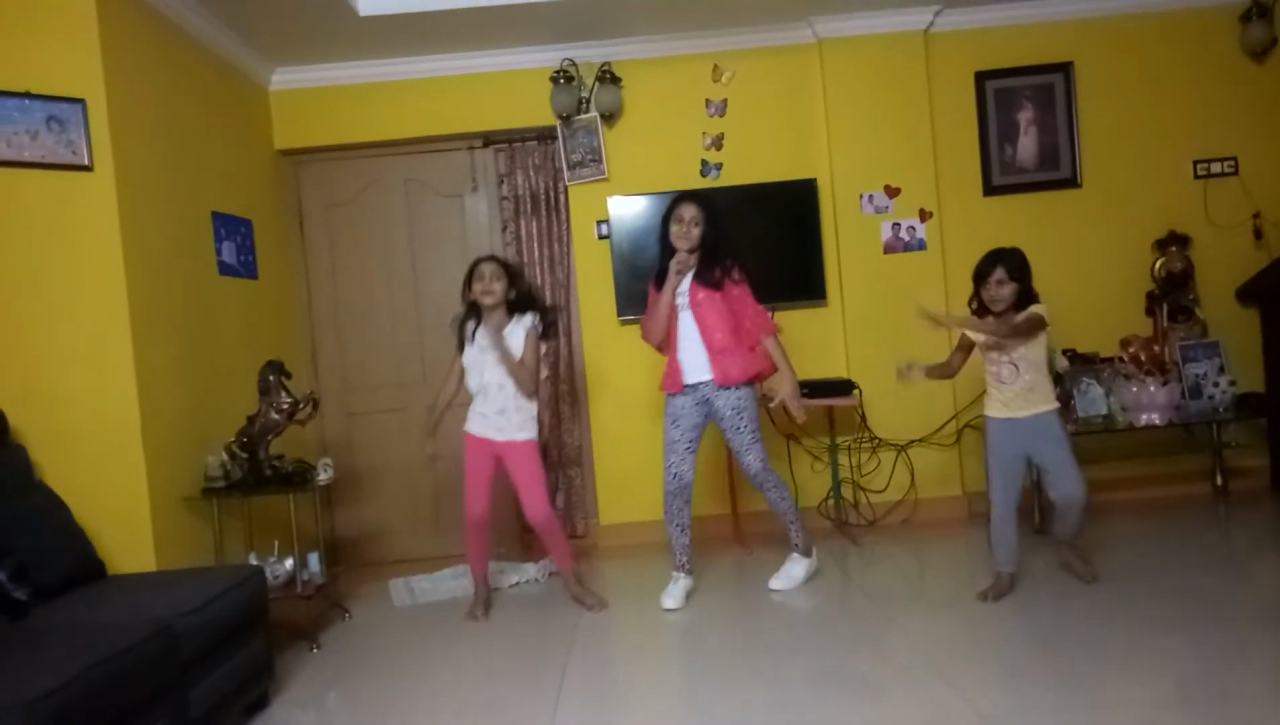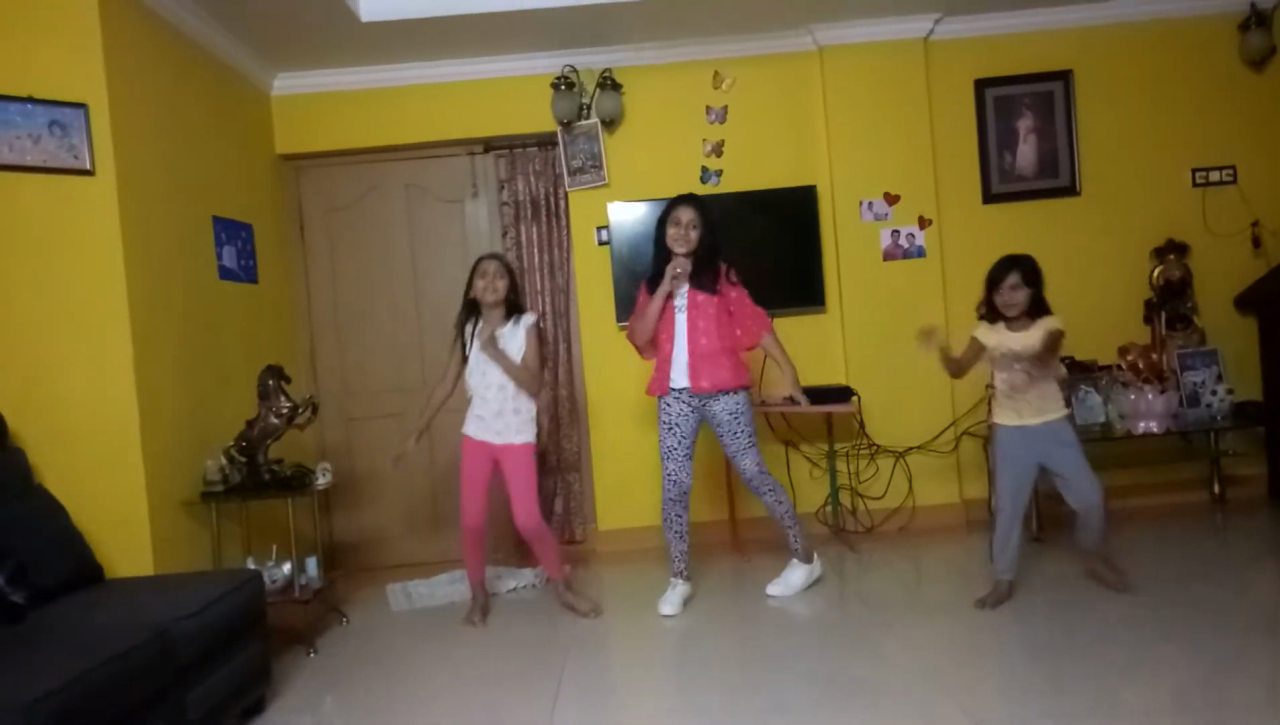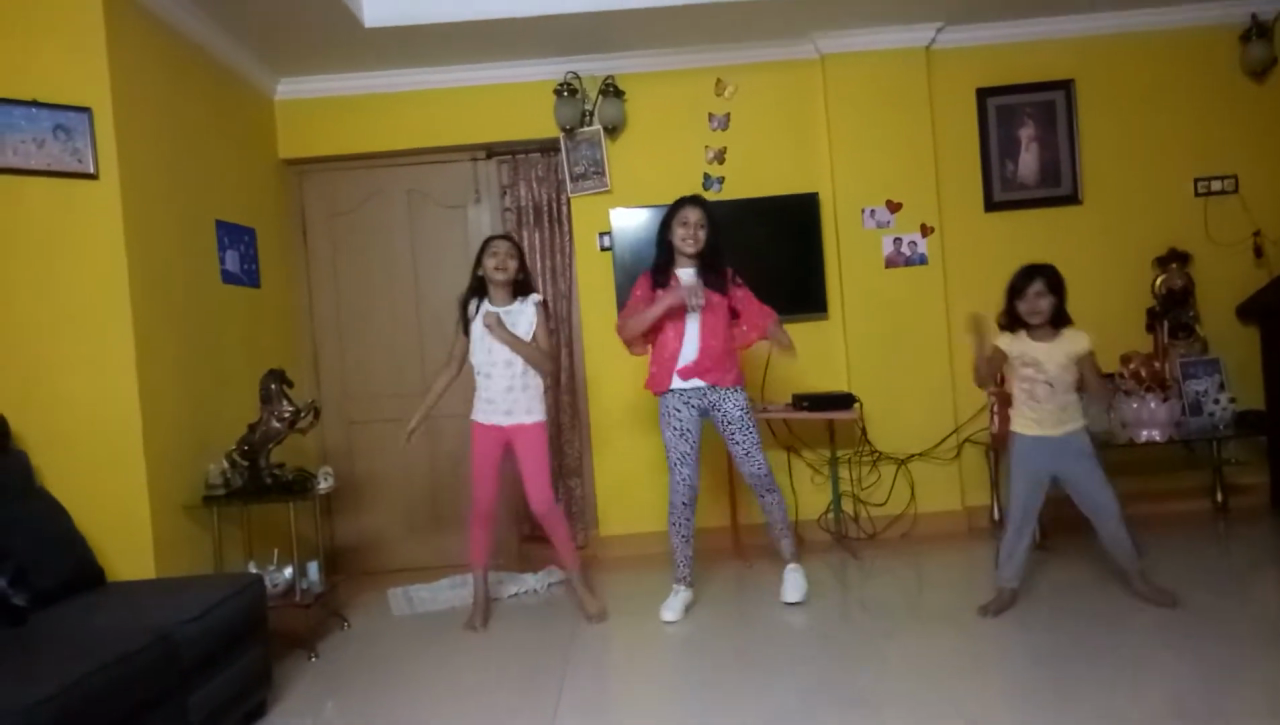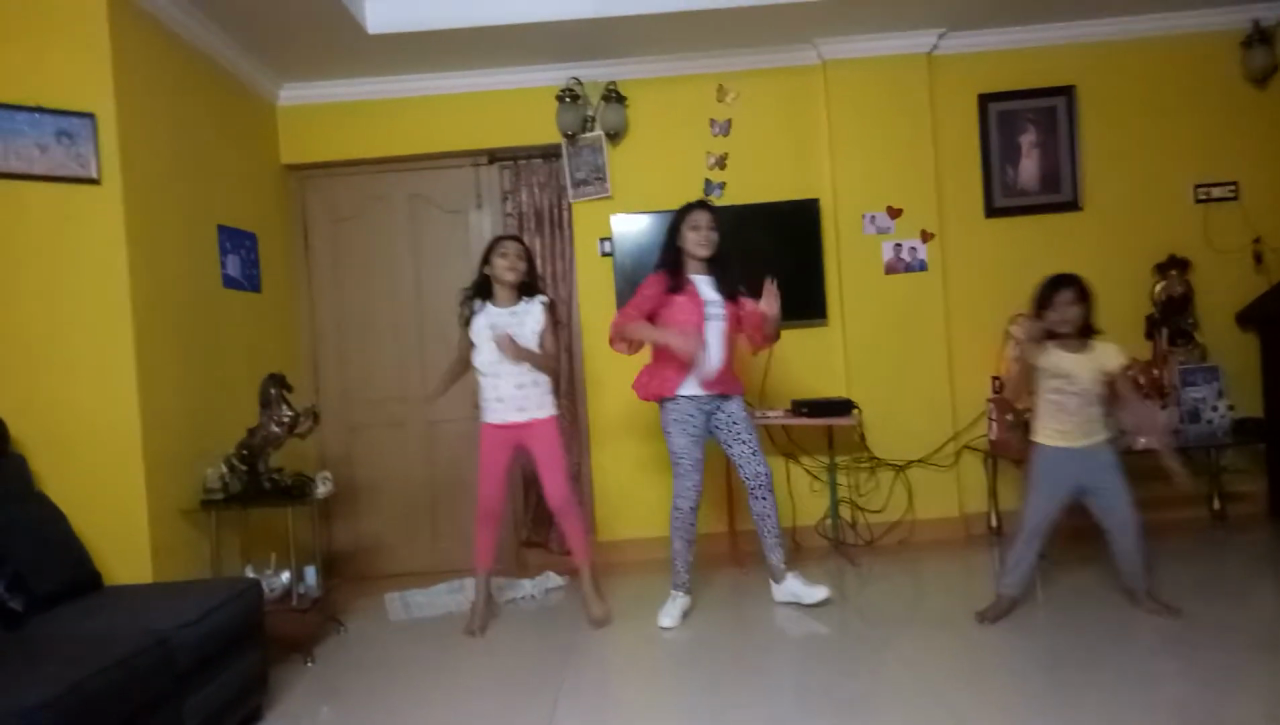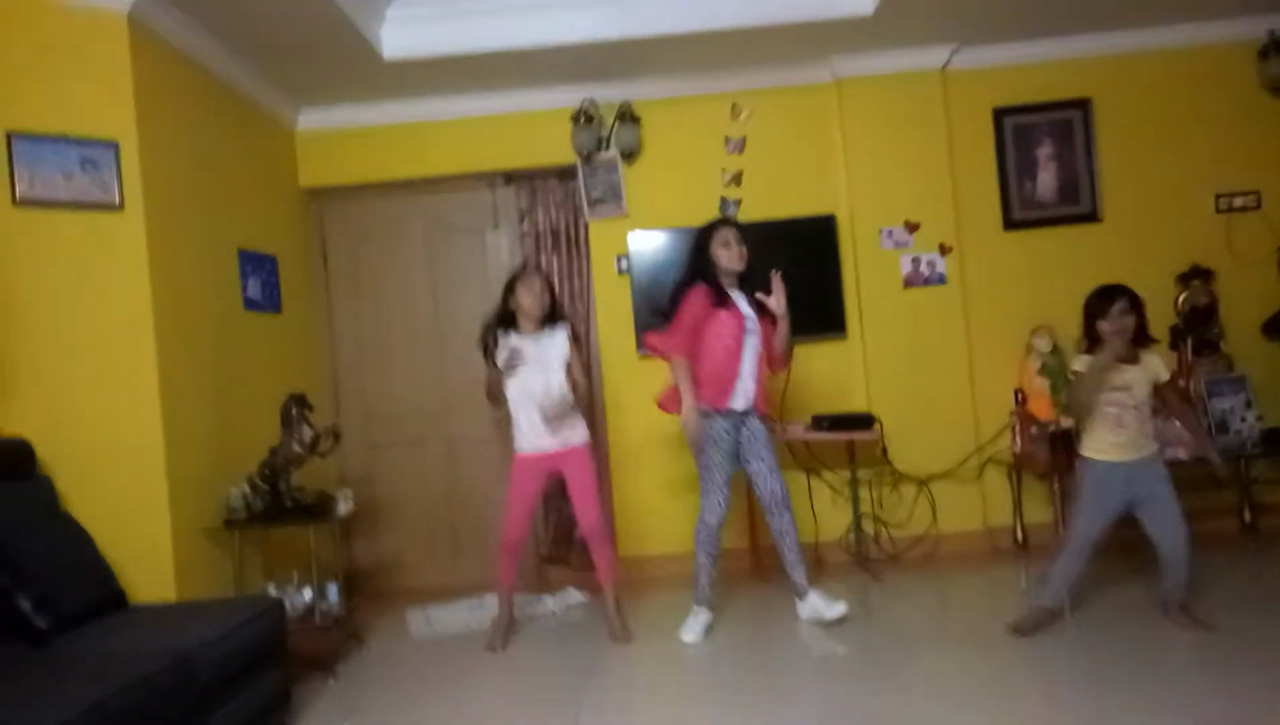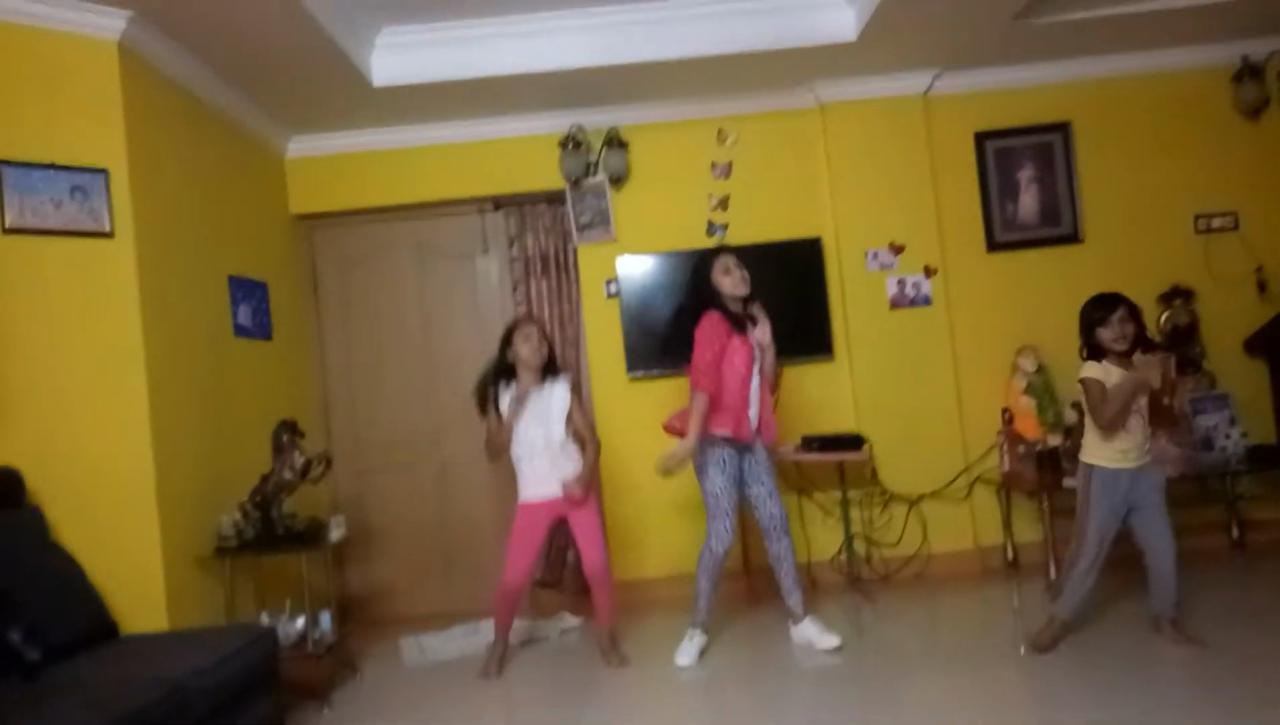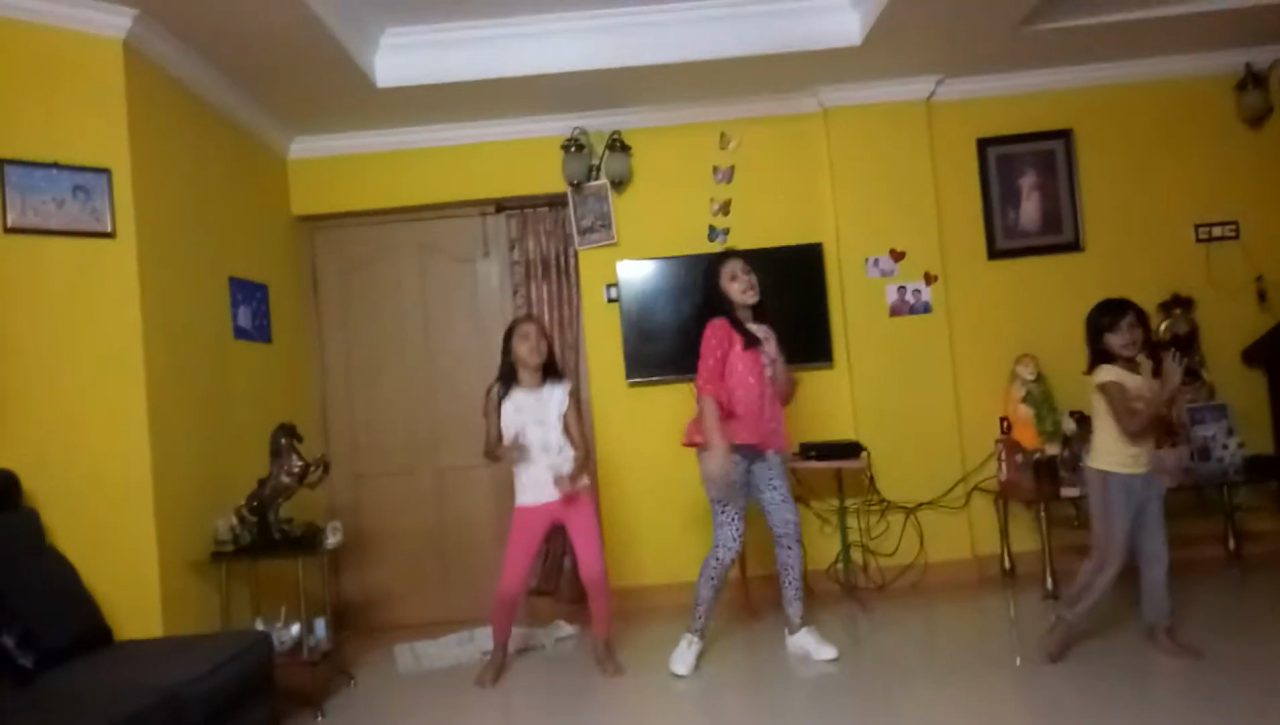
dt=0.1s
person 1, frame 1
left shoulder: (723, 271)
right shoulder: (661, 279)
left elbow: (756, 323)
right elbow: (656, 339)
left wrist: (785, 373)
right wrist: (670, 285)
left hip: (729, 385)
right hip: (683, 391)
left knee: (757, 469)
right knee: (676, 481)
left ankle: (803, 550)
right ankle: (681, 573)
person 1, frame 2
left shoulder: (720, 275)
right shoulder: (653, 283)
left elbow: (754, 322)
right elbow: (641, 341)
left wrist: (787, 367)
right wrist: (664, 289)
left hip: (723, 390)
right hip: (675, 396)
left knee: (753, 473)
right knee: (674, 487)
left ankle: (804, 557)
right ankle: (679, 580)
person 1, frame 3
left shoulder: (721, 277)
right shoulder: (652, 281)
left elbow: (755, 315)
right elbow: (628, 332)
left wrist: (777, 333)
right wrist: (666, 303)
left hip: (723, 388)
right hip: (677, 394)
left knee: (758, 473)
right knee: (683, 489)
left ankle: (791, 562)
right ankle: (681, 586)
person 1, frame 4
left shoulder: (726, 286)
right shoulder: (662, 283)
left elbow: (762, 333)
right elbow: (624, 326)
left wrist: (769, 314)
right wrist: (671, 338)
left hip: (725, 396)
right hip: (682, 399)
left knee: (758, 477)
right knee: (687, 494)
left ankle: (783, 578)
right ankle: (680, 591)
person 1, frame 5
left shoulder: (751, 300)
right shoulder: (701, 294)
left elbow: (778, 359)
right elbow: (676, 344)
left wrist: (781, 314)
right wrist: (688, 398)
left hip: (748, 414)
right hip: (712, 414)
left knee: (776, 498)
right knee: (715, 508)
left ankle: (805, 595)
right ankle: (701, 606)
person 1, frame 6
left shoulder: (752, 326)
right shoulder: (712, 321)
left elbow: (767, 387)
right elbow: (703, 381)
left wrist: (767, 344)
right wrist: (690, 440)
left hip: (750, 441)
right hip: (717, 441)
left knee: (776, 523)
right knee: (721, 535)
left ankle: (800, 620)
right ankle: (697, 629)
person 1, frame 7
left shoulder: (762, 332)
right shoulder: (719, 328)
left elbow: (782, 396)
right elbow: (710, 391)
left wrist: (775, 357)
right wrist: (718, 449)
left hip: (763, 448)
right hip: (727, 449)
left knee: (788, 530)
right knee: (728, 545)
left ankle: (797, 629)
right ankle: (693, 636)
person 2, frame 1
left shoulder: (526, 327)
right shoulder: (468, 331)
left elbow: (530, 388)
right elbow: (452, 384)
left wrist: (501, 348)
right wrist: (432, 432)
left hip: (520, 436)
right hip: (479, 435)
left knee: (540, 516)
right knee: (476, 516)
left ankle: (573, 582)
right ankle: (481, 588)
person 2, frame 2
left shoulder: (525, 326)
right shoulder: (466, 331)
left elbow: (533, 385)
right elbow: (448, 384)
left wrist: (495, 352)
right wrist: (417, 432)
left hip: (518, 438)
right hip: (475, 438)
left knee: (528, 520)
right knee: (472, 523)
left ankle: (563, 587)
right ankle: (478, 595)
person 2, frame 3
left shoulder: (532, 307)
right shoulder: (472, 311)
left elbow: (546, 363)
right elbow: (454, 366)
left wrist: (507, 336)
right wrist: (422, 411)
left hip: (529, 419)
right hip: (486, 421)
left knee: (543, 503)
right knee: (481, 507)
left ankle: (578, 584)
right ankle: (480, 593)
person 2, frame 4
left shoulder: (539, 308)
right shoulder: (474, 312)
left elbow: (553, 363)
right elbow: (462, 362)
left wrist: (522, 352)
right wrist: (444, 382)
left hip: (540, 418)
right hip: (495, 423)
left knee: (561, 499)
right knee: (488, 507)
left ankle: (589, 587)
right ankle: (482, 597)
person 2, frame 5
left shoulder: (562, 337)
right shoulder: (500, 344)
left elbow: (583, 389)
right elbow: (495, 400)
left wrist: (568, 408)
right wrist: (504, 366)
left hip: (572, 445)
right hip: (530, 451)
left knee: (593, 527)
right knee: (512, 534)
left ankle: (612, 610)
right ankle: (504, 614)
person 2, frame 6
left shoulder: (563, 389)
right shoulder: (500, 395)
left elbow: (590, 440)
right elbow: (494, 451)
left wrist: (584, 477)
right wrist: (513, 414)
left hip: (575, 491)
right hip: (534, 498)
left knee: (597, 566)
right knee: (514, 579)
left ankle: (607, 638)
right ankle: (500, 643)
person 2, frame 7
left shoulder: (562, 391)
right shoulder: (499, 396)
left elbow: (581, 445)
right elbow: (490, 450)
left wrist: (573, 474)
right wrist: (506, 450)
left hip: (574, 492)
right hip: (530, 500)
left knee: (594, 574)
right knee: (510, 585)
left ankle: (602, 647)
right ankle: (498, 652)
person 3, frame 1
left shoulder: (1035, 316)
right shoulder: (977, 327)
left elbow: (1010, 331)
right elbow: (950, 368)
left wrist: (955, 322)
right wrist: (923, 371)
left hip: (1042, 418)
right hip: (1001, 423)
left knee: (1071, 491)
right knee: (1002, 501)
left ankle: (1066, 543)
right ankle: (1004, 572)
person 3, frame 2
left shoulder: (1048, 327)
right shoulder: (987, 332)
left elbow: (1044, 354)
right elbow: (958, 369)
left wrist: (1016, 358)
right wrist: (941, 349)
left hip: (1053, 427)
right hip: (1010, 432)
left knee: (1089, 496)
right knee: (1008, 507)
left ankle: (1094, 554)
right ankle: (1003, 579)
person 3, frame 3
left shoulder: (1074, 340)
right shoulder: (1008, 342)
left elbow: (1093, 382)
right elbow: (984, 381)
right wrist: (980, 343)
left hip: (1071, 438)
right hip: (1028, 442)
left knee: (1106, 509)
right knee: (1019, 516)
left ankle: (1135, 577)
right ankle: (1006, 587)
person 3, frame 4
left shoulder: (1106, 353)
right shoulder: (1039, 352)
left elbow: (1132, 398)
right elbow: (1016, 392)
right wrist: (1031, 351)
left hip: (1097, 451)
right hip: (1051, 454)
left knee: (1125, 523)
right knee: (1033, 526)
left ankle: (1140, 591)
right ankle: (1008, 593)
person 3, frame 5
left shoulder: (1152, 362)
right shoulder: (1089, 365)
left elbow: (1177, 407)
right elbow: (1080, 411)
left wrist: (1205, 442)
right wrist: (1102, 365)
left hip: (1146, 464)
right hip: (1101, 466)
left knee: (1174, 538)
right knee: (1080, 538)
left ankle: (1175, 604)
right ankle: (1046, 605)
person 3, frame 6
left shoulder: (1145, 368)
right shoulder: (1093, 372)
left elbow: (1160, 409)
right elbow: (1106, 421)
right wrist: (1134, 381)
left hip: (1143, 472)
right hip: (1102, 473)
left knee: (1163, 549)
right knee: (1089, 549)
left ankle: (1166, 619)
right ankle: (1060, 618)
person 3, frame 7
left shoulder: (1143, 374)
right shoulder: (1107, 376)
left elbow: (1154, 422)
right elbow: (1132, 427)
right wrist: (1166, 389)
left hip: (1143, 476)
right hip: (1110, 476)
left knee: (1156, 555)
right knee: (1109, 556)
left ankle: (1160, 629)
right ankle: (1065, 620)
